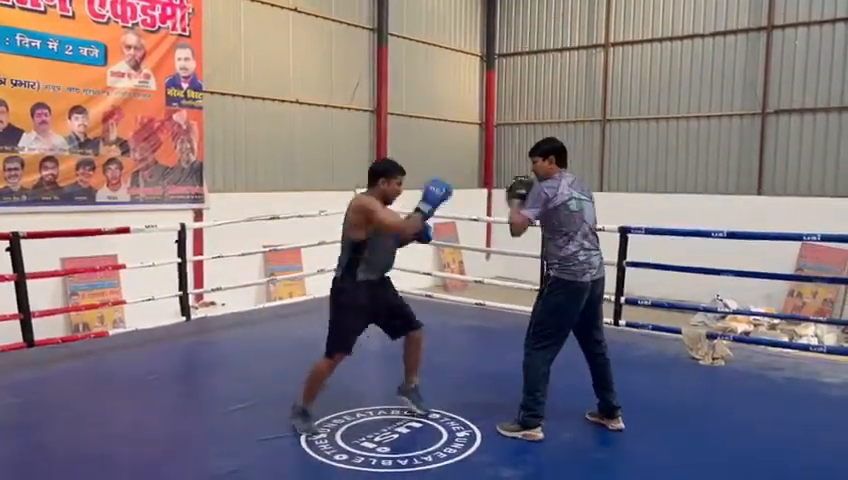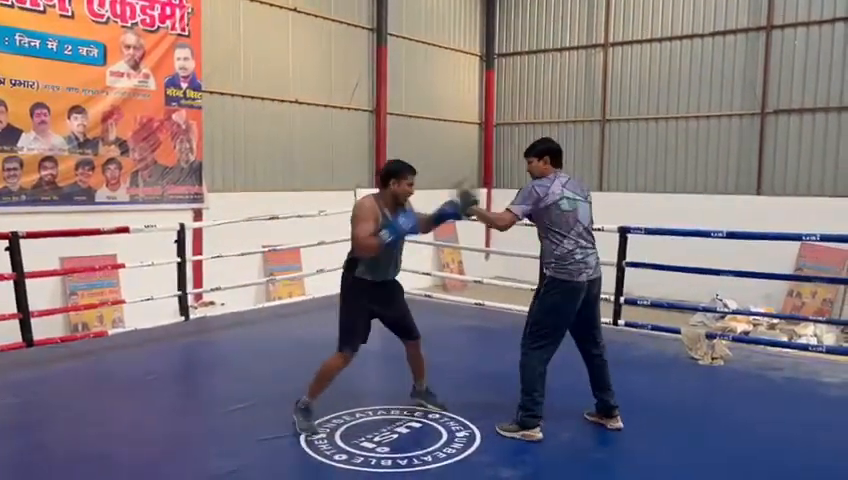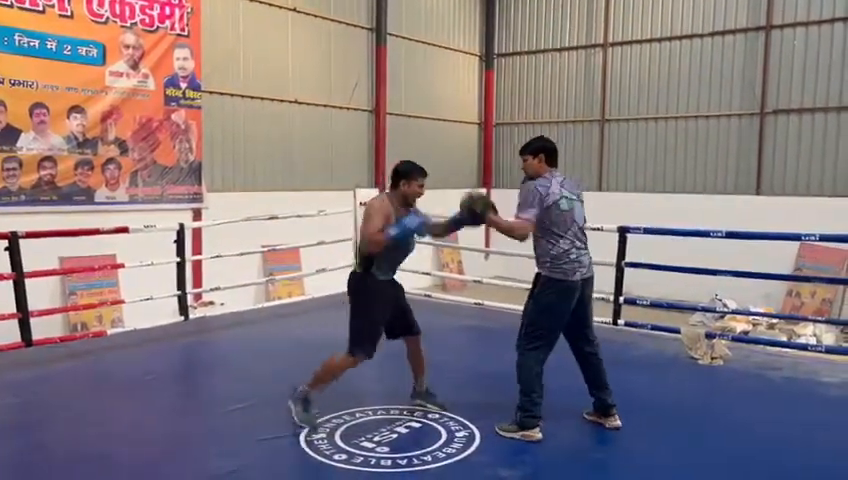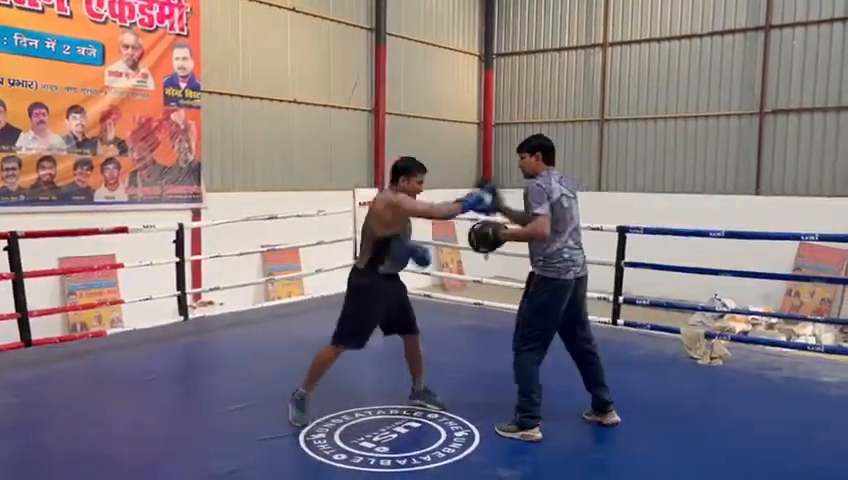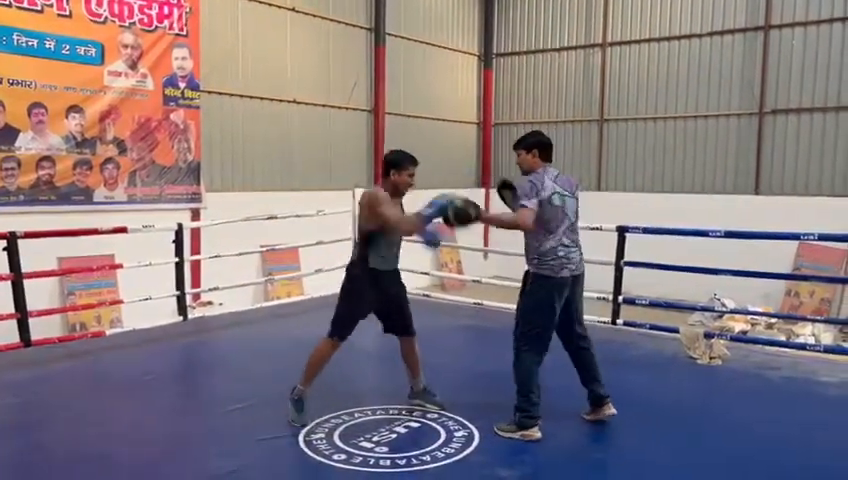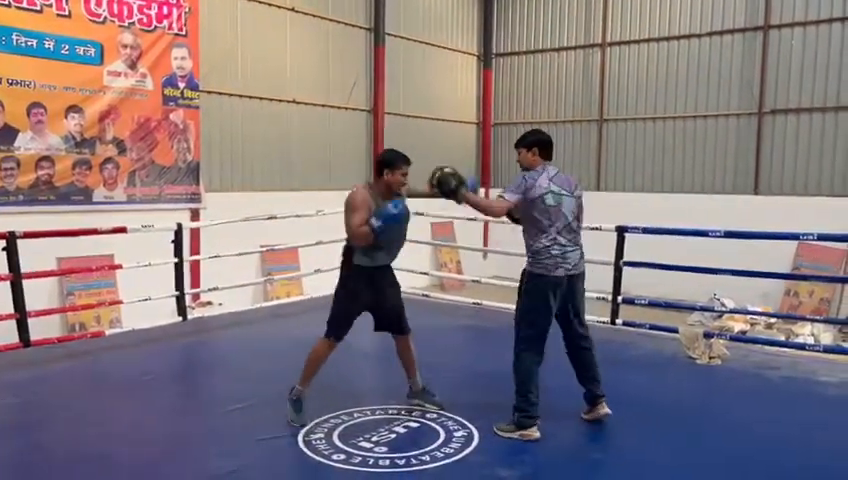
dt=0.1s
person 1, frame 1
left shoulder: (545, 189)
right shoulder: (582, 189)
left elbow: (517, 228)
left wrist: (515, 202)
left hip: (565, 278)
right hip: (594, 275)
left knee: (538, 347)
right knee: (594, 343)
left ankle: (530, 422)
right ankle: (610, 412)
person 1, frame 2
left shoulder: (538, 189)
right shoulder: (580, 189)
left elbow: (502, 222)
left wrist: (473, 208)
left hip: (561, 278)
right hip: (591, 275)
left knee: (535, 347)
right knee: (592, 344)
left ankle: (529, 422)
right ankle: (608, 411)
person 1, frame 3
left shoulder: (536, 188)
right shoulder: (572, 188)
left elbow: (521, 231)
left wrist: (487, 217)
right wrist: (540, 219)
left hip: (556, 277)
right hip: (582, 273)
left knee: (531, 347)
right knee: (585, 342)
left ankle: (528, 422)
right ankle: (606, 410)
person 1, frame 4
left shoulder: (537, 186)
right shoulder: (568, 185)
left elbow: (540, 230)
left wrist: (500, 234)
right wrist: (503, 207)
left hip: (550, 276)
right hip: (577, 272)
left knee: (528, 347)
right knee: (581, 340)
left ankle: (527, 422)
right ankle: (604, 407)
person 1, frame 5
left shoulder: (531, 182)
right shoulder: (568, 183)
left elbow: (525, 221)
left wrist: (482, 217)
right wrist: (512, 202)
left hip: (546, 273)
right hip: (573, 270)
left knee: (528, 346)
right knee: (576, 336)
left ankle: (527, 422)
right ankle: (600, 401)
person 1, frame 6
left shoulder: (528, 180)
right shoulder: (571, 183)
left elbow: (497, 208)
left wrist: (461, 193)
left hip: (543, 273)
right hip: (574, 270)
left knee: (529, 346)
right knee: (578, 335)
left ankle: (526, 422)
right ankle: (597, 401)
person 2, frame 1
left shoulder: (378, 207)
right shoulder: (365, 205)
left elbow: (395, 238)
right elbow: (404, 229)
left wrist: (418, 232)
right wrist: (427, 205)
left hip: (377, 284)
right hip: (351, 288)
left knee: (413, 330)
right knee: (335, 356)
left ankle: (409, 388)
right ankle: (301, 410)
person 2, frame 2
left shoulder: (400, 207)
right shoulder: (366, 206)
left elbow: (424, 225)
right elbow: (361, 248)
left wrist: (449, 210)
right wrist: (394, 233)
left hip: (384, 284)
right hip: (359, 285)
left knee: (412, 339)
right knee: (346, 353)
left ankle: (420, 390)
right ankle: (304, 405)
person 2, frame 3
left shoulder: (408, 209)
right shoulder: (379, 205)
left elbow: (436, 230)
right elbow: (368, 244)
left wrist: (462, 219)
right wrist: (400, 229)
left hip: (387, 284)
right hip: (367, 285)
left knee: (413, 336)
right knee: (357, 355)
left ankle: (420, 390)
right ankle: (303, 395)
person 2, frame 4
left shoulder: (400, 201)
right shoulder: (391, 201)
right elbow: (434, 212)
left wrist: (412, 249)
right wrist: (469, 201)
left hip: (388, 279)
right hip: (368, 281)
left knee: (411, 334)
right knee: (341, 344)
left ankle: (419, 390)
right ankle: (300, 396)
person 2, frame 5
left shoulder: (393, 198)
right shoulder: (375, 196)
right elbow: (401, 227)
left wrist: (424, 229)
right wrist: (429, 211)
left hip: (388, 275)
right hip: (363, 276)
left knee: (407, 334)
right knee: (335, 339)
left ankle: (418, 389)
right ankle: (298, 394)
person 2, frame 6
left shoulder: (398, 192)
right shoulder: (360, 196)
left elbow: (424, 192)
right elbow: (356, 238)
right wrist: (381, 220)
left hip: (384, 274)
right hip: (357, 275)
left knee: (403, 333)
right knee: (332, 338)
left ankle: (416, 389)
right ankle: (297, 394)
